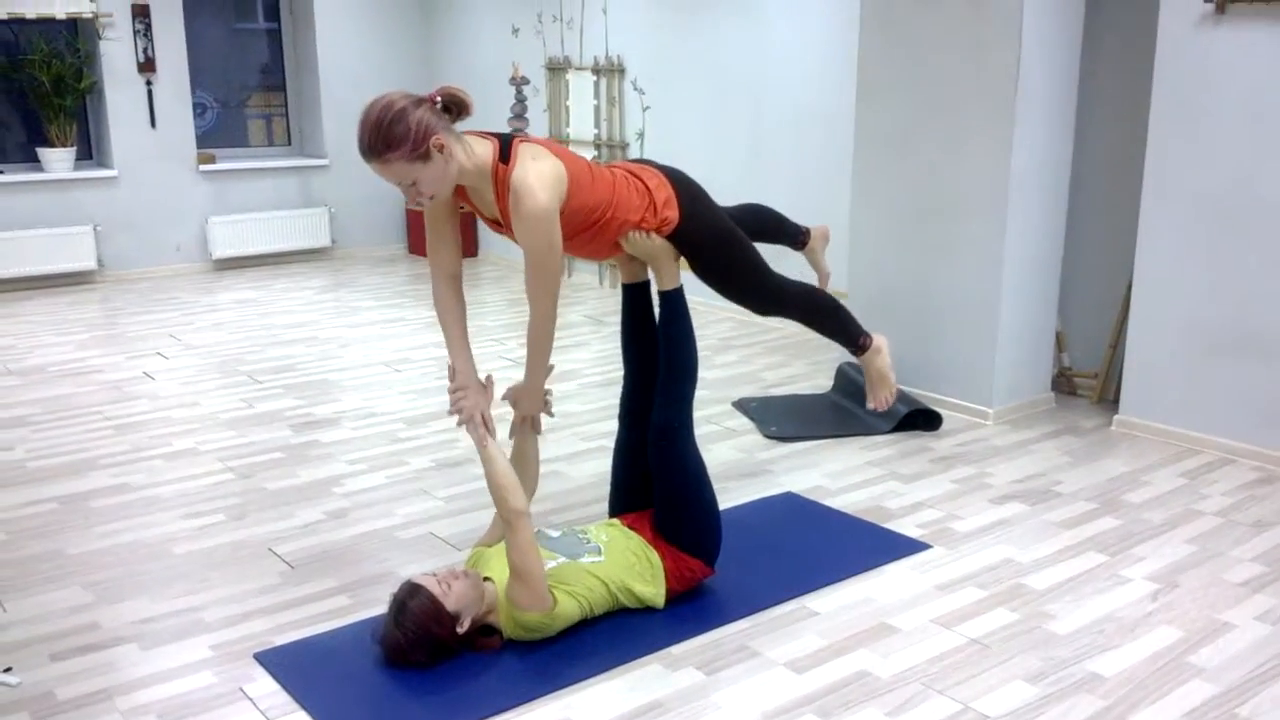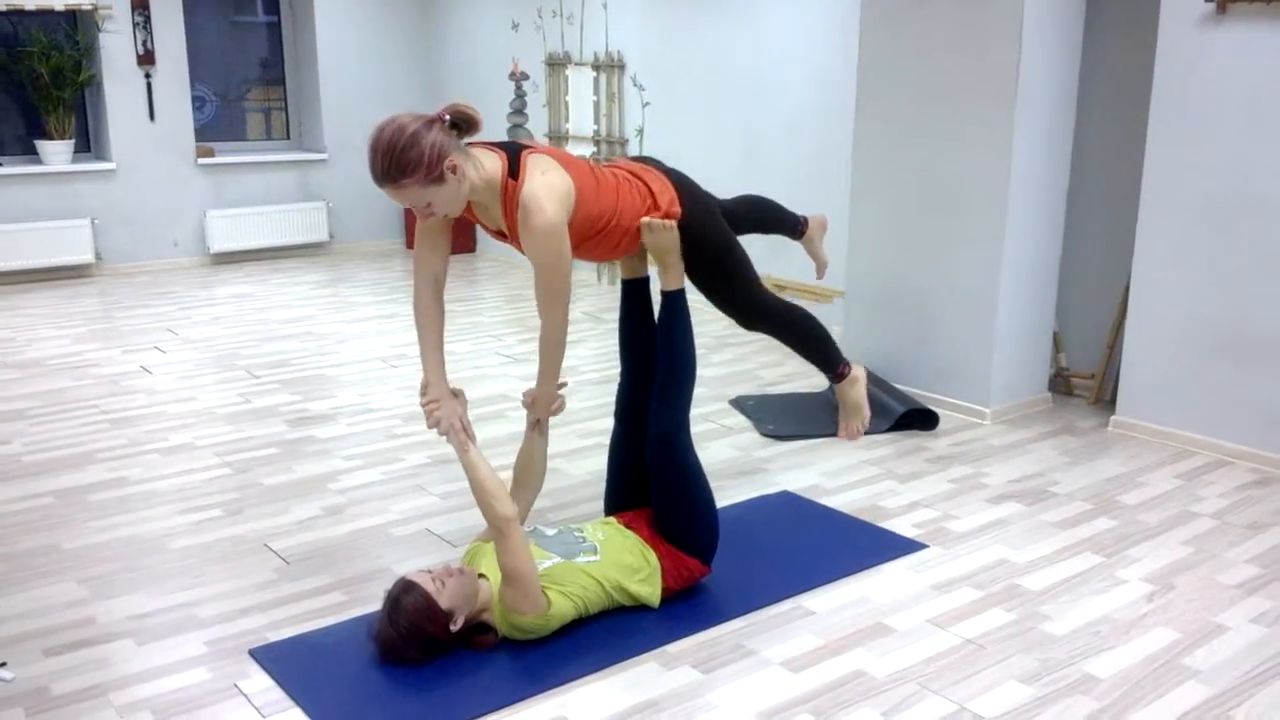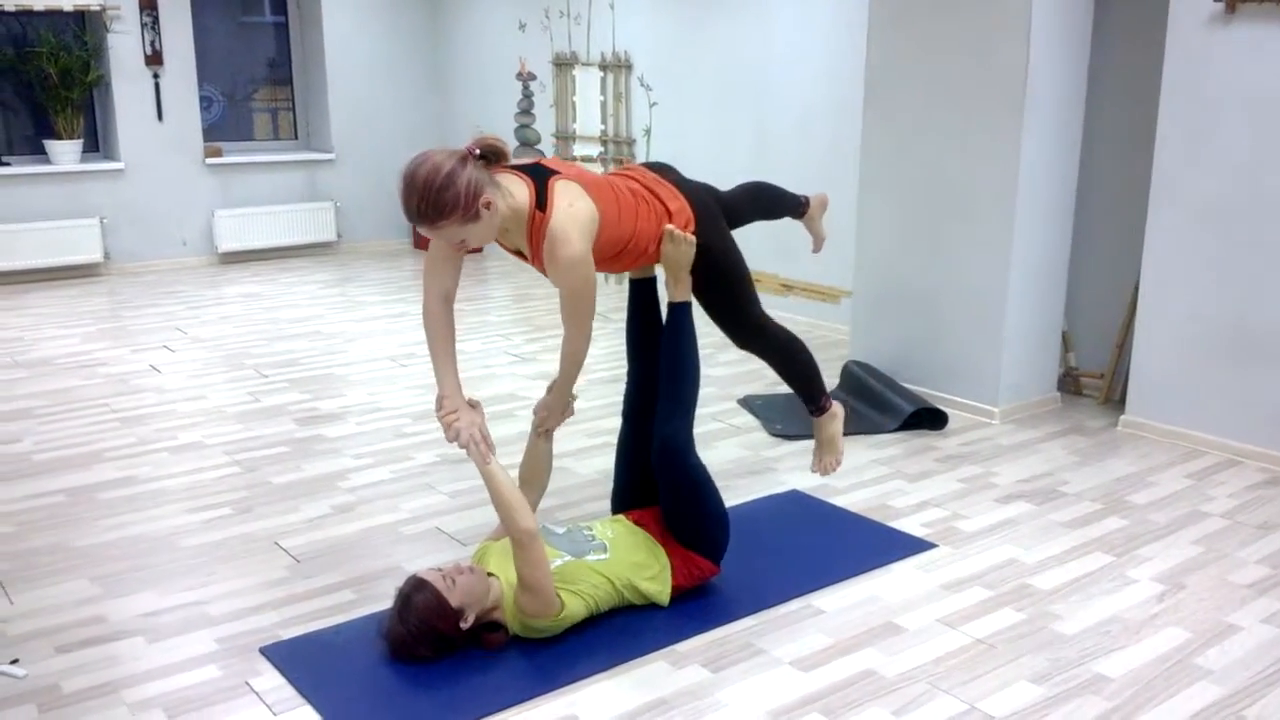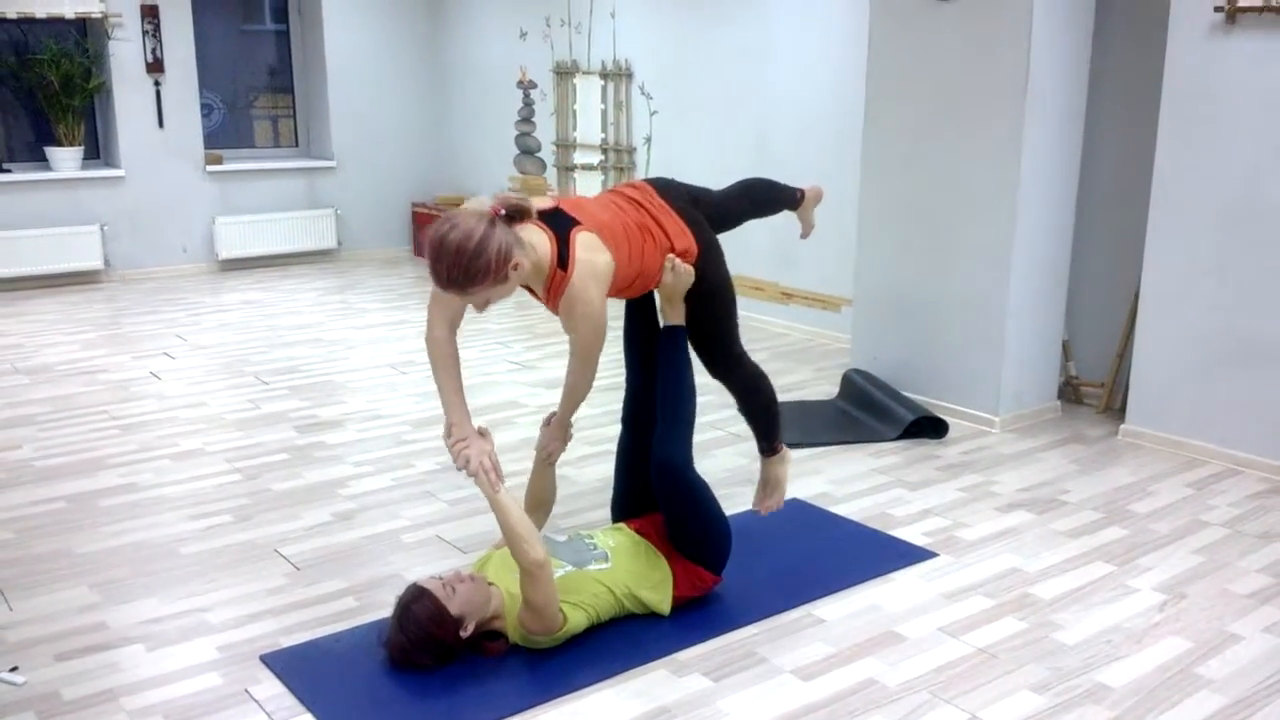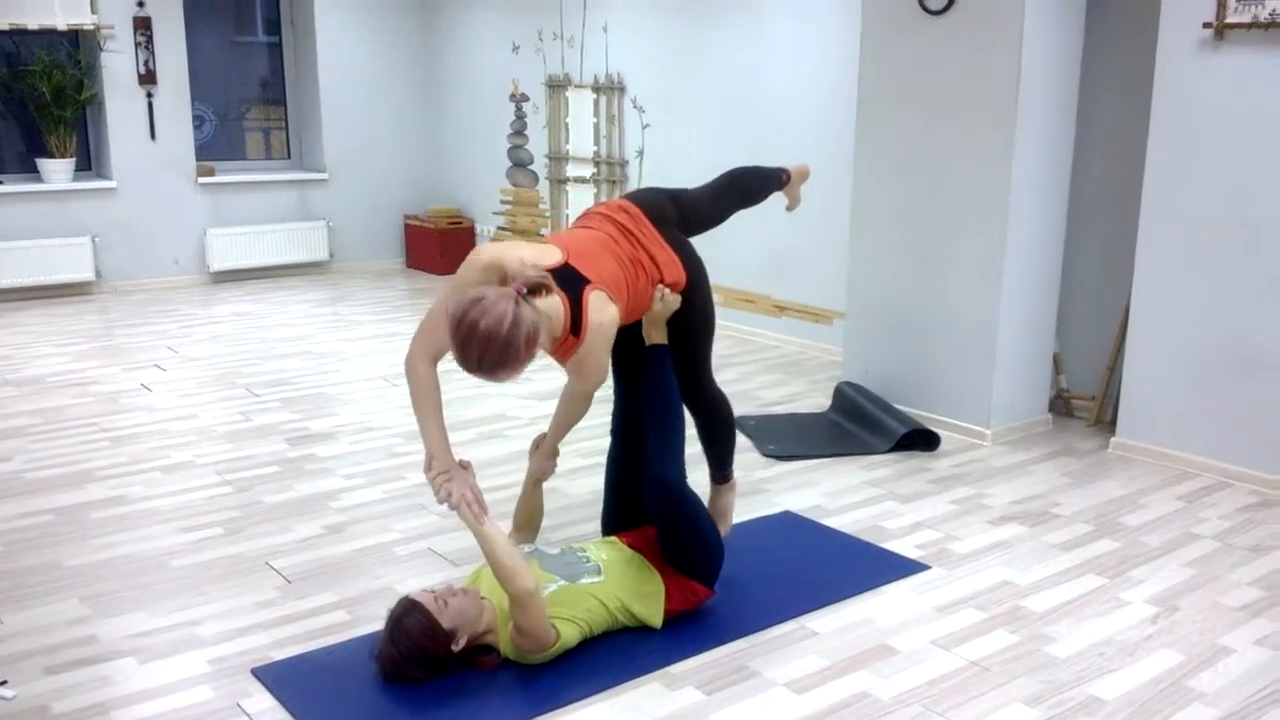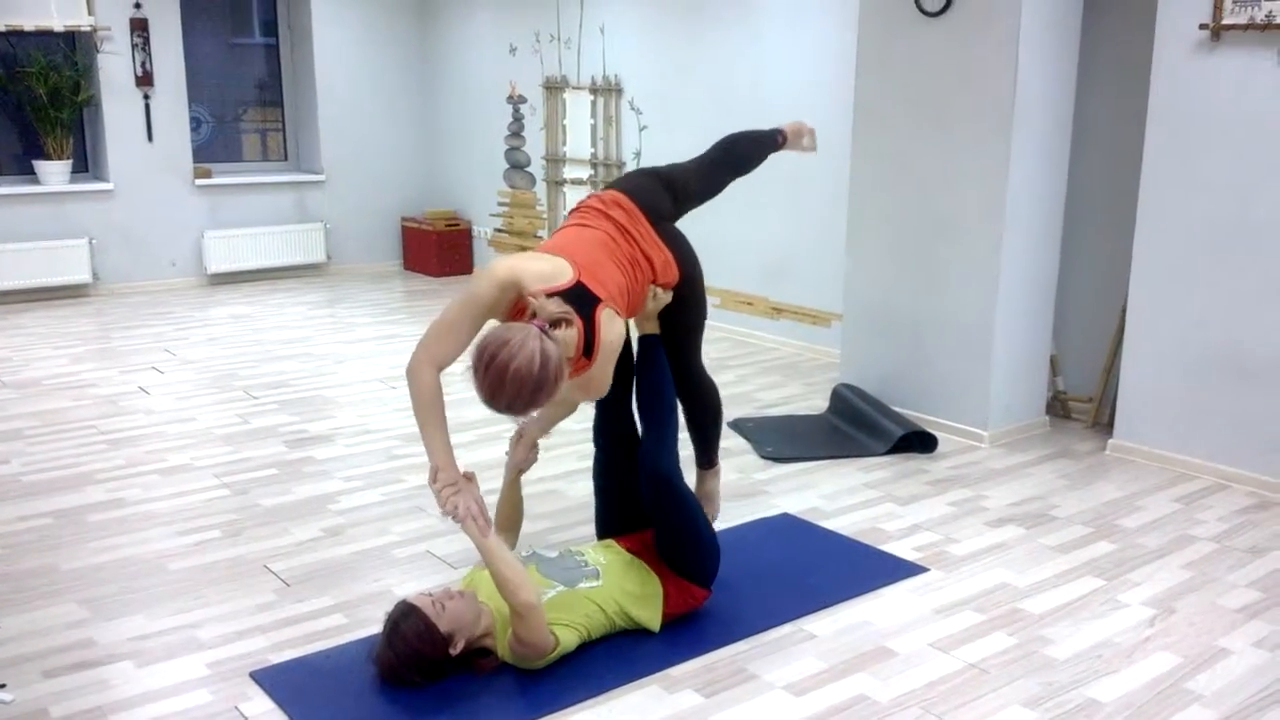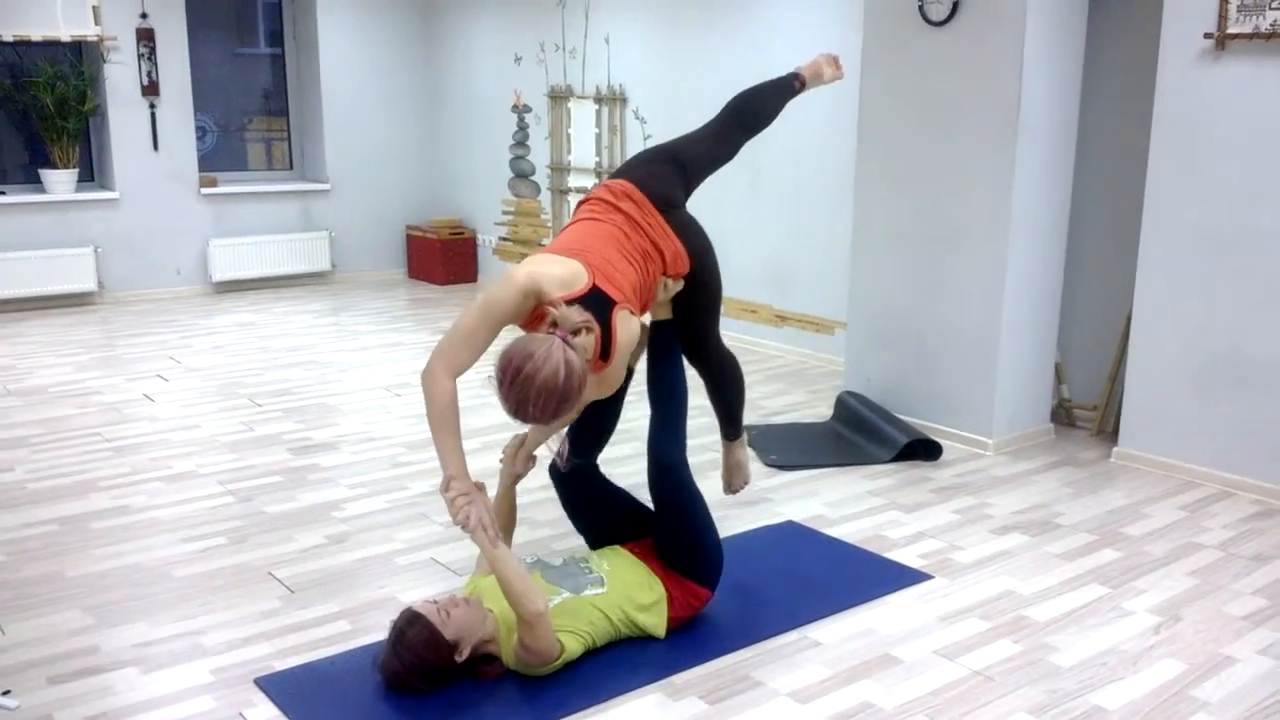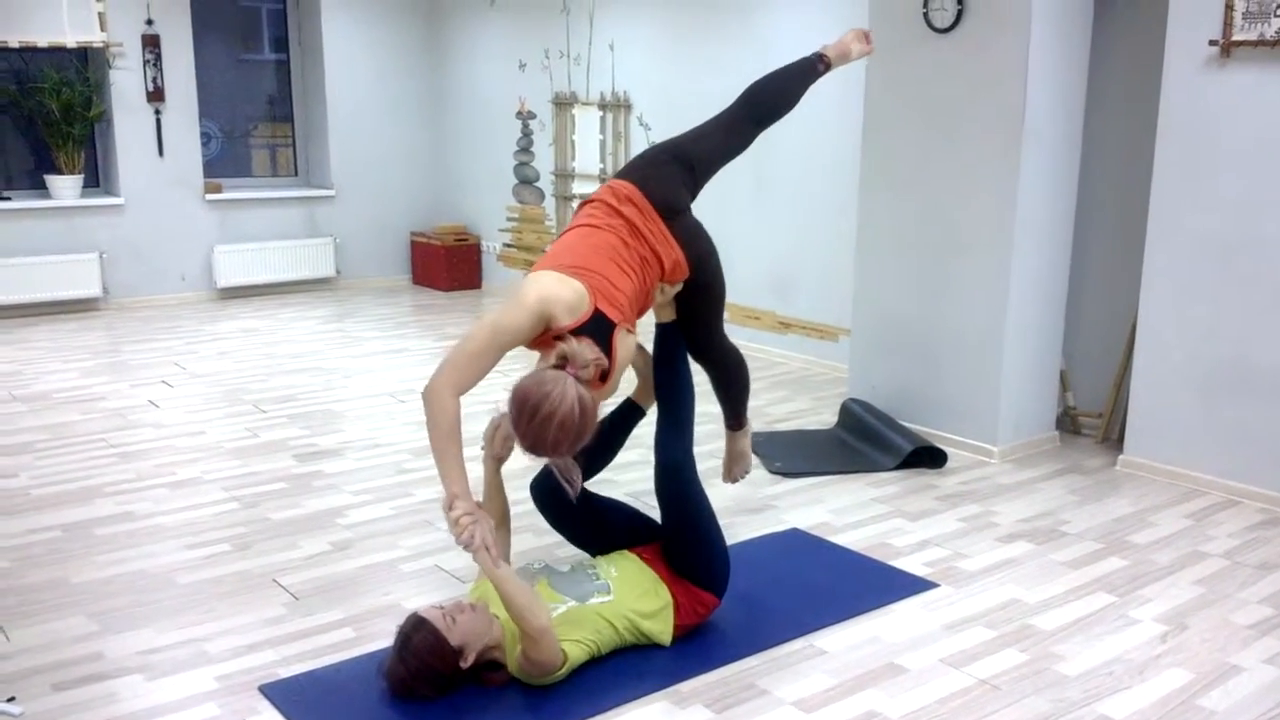
dt=0.3s
person 1, frame 1
left shoulder: (529, 189)
right shoulder: (445, 171)
left elbow: (544, 308)
right elbow: (446, 278)
left wrist: (530, 390)
right wrist: (467, 377)
left hip: (665, 208)
right hip: (627, 196)
left knee: (765, 293)
right knee: (734, 223)
left ankle: (868, 349)
right ankle: (807, 238)
person 1, frame 2
left shoulder: (537, 203)
right shoulder: (446, 180)
left elbow: (555, 318)
right elbow: (428, 286)
left wrist: (544, 395)
right wrist: (437, 386)
left hip: (666, 206)
right hip: (627, 189)
left knee: (752, 307)
right knee: (726, 215)
left ankle: (845, 376)
right ankle: (806, 227)
person 1, frame 3
left shoulder: (563, 233)
right shoulder: (467, 189)
left elbow: (578, 335)
right elbow: (437, 301)
left wrist: (558, 400)
right wrist: (452, 399)
left hip: (680, 218)
right hip: (638, 191)
left knee: (750, 328)
right knee: (733, 208)
left ankle: (824, 411)
right ankle: (805, 208)
person 1, frame 4
left shoulder: (580, 286)
right shoulder: (481, 231)
left elbow: (583, 372)
right elbow: (439, 329)
left wrist: (559, 425)
right wrist: (460, 427)
left hip: (679, 243)
right hip: (638, 204)
left knee: (727, 362)
right knee: (727, 205)
left ankle: (773, 455)
right ankle: (801, 198)
person 1, frame 5
left shoulder: (594, 332)
right shoulder: (492, 264)
left elbow: (578, 396)
right elbow: (420, 357)
left wrist: (547, 448)
right wrist: (443, 462)
left hip: (669, 268)
right hip: (626, 215)
left knee: (694, 387)
right knee: (715, 196)
left ankle: (723, 483)
right ankle: (786, 176)
person 1, frame 6
left shoulder: (603, 347)
right shoulder: (507, 279)
left elbow: (569, 399)
right elbow: (423, 365)
left wrist: (529, 436)
right wrist: (446, 475)
left hip: (663, 263)
right hip: (618, 206)
left knee: (684, 375)
right knee: (711, 167)
left ankle: (708, 470)
right ankle: (784, 136)
person 1, frame 7
left shoulder: (617, 341)
right shoulder: (529, 283)
right elbow: (438, 373)
right wrist: (458, 482)
left hip: (677, 249)
right hip: (630, 195)
left knee: (703, 349)
right knee: (724, 130)
left ankle: (733, 439)
right ankle: (803, 76)
person 1, frame 8
left shoulder: (615, 360)
left hip: (677, 252)
right hip: (635, 196)
left knee: (707, 346)
right knee: (741, 120)
left ankle: (738, 429)
right ankle: (826, 58)
person 2, frame 1
left shoulder: (484, 566)
right shoulder: (525, 617)
left elbow: (519, 494)
right elbow: (514, 514)
left wrist: (524, 422)
right wrist: (481, 432)
left hip: (631, 533)
right hip: (677, 556)
right knee: (668, 425)
left ankle: (637, 272)
right ankle: (665, 274)
person 2, frame 2
left shoulder: (480, 562)
right shoulder: (519, 618)
left elbow: (522, 494)
right elbow: (505, 520)
left wrist: (536, 424)
right wrist: (461, 442)
left hip: (629, 530)
right hip: (674, 555)
right knee: (665, 429)
right ankle: (670, 271)
person 2, frame 3
left shoulder: (490, 560)
right shoulder: (529, 615)
left elbow: (528, 494)
right elbow: (526, 531)
left wrist: (543, 427)
right wrist: (481, 454)
left hip: (636, 528)
right hip: (686, 554)
right knee: (668, 438)
left ankle: (645, 271)
right ankle: (678, 285)
person 2, frame 4
left shoulder: (491, 569)
right shoulder: (532, 626)
left elbow: (534, 514)
right elbow: (535, 560)
left wrist: (546, 455)
right wrist: (489, 482)
left hip: (636, 537)
right hip: (688, 564)
right knee: (667, 460)
right ankle: (672, 311)
person 2, frame 5
left shoulder: (486, 584)
right shoulder: (522, 643)
left elbow: (521, 535)
right elbow: (524, 588)
left wrist: (533, 478)
right wrist: (472, 515)
left hip: (628, 548)
right hip: (679, 578)
right knee: (660, 475)
right ankle: (654, 334)
person 2, frame 6
left shoulder: (479, 590)
right shoulder: (522, 648)
left elbow: (504, 533)
right elbow: (524, 602)
left wrist: (513, 473)
right wrist: (473, 528)
left hip: (624, 550)
right hip: (677, 580)
right knee: (656, 469)
right ankle: (647, 328)
person 2, frame 7
left shoulder: (482, 595)
right shoulder: (528, 654)
left elbow: (502, 536)
right elbow: (534, 611)
left wrist: (508, 477)
right wrist: (484, 539)
left hip: (632, 556)
right hip: (680, 582)
left knee: (570, 466)
right knee: (665, 458)
right ankle: (662, 316)
person 2, frame 8
left shoulder: (487, 603)
right shoulder: (531, 662)
left elbow: (498, 530)
right elbow: (537, 625)
left wrist: (492, 464)
right wrist: (485, 558)
left hip: (642, 560)
right hip: (687, 589)
left knee: (549, 488)
right knee: (673, 461)
left ankle: (647, 392)
right ankle: (667, 317)
